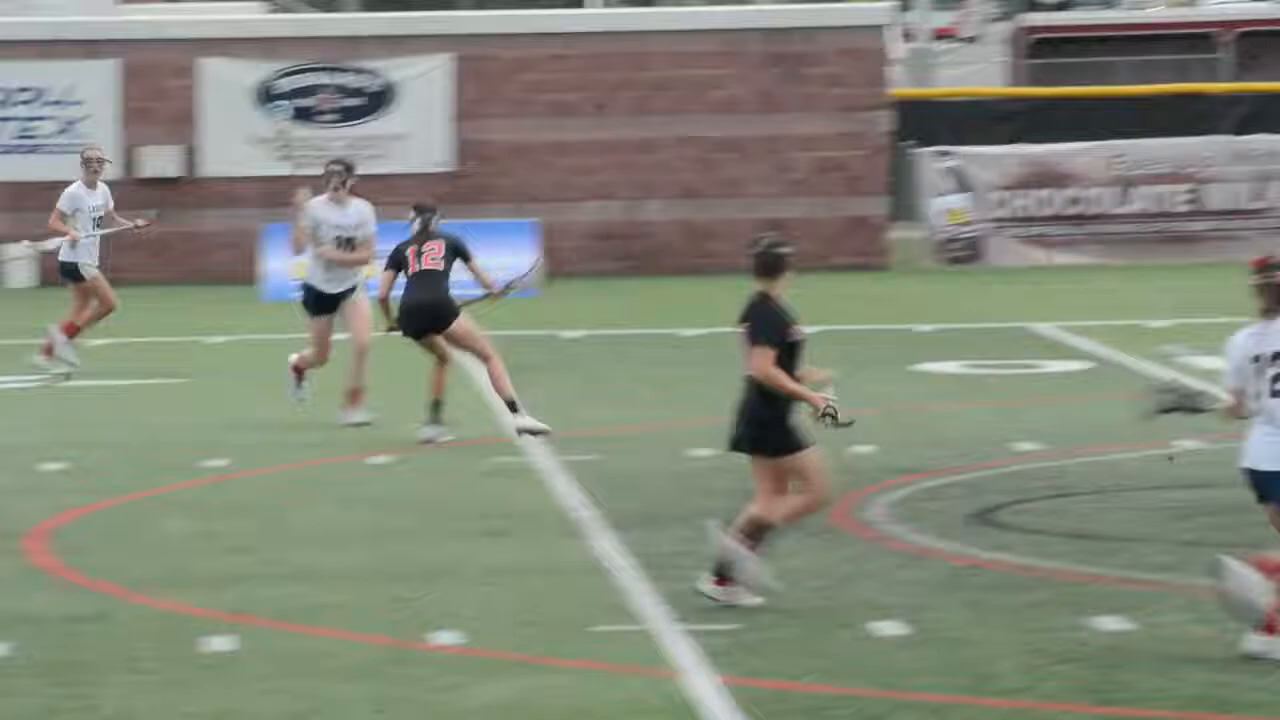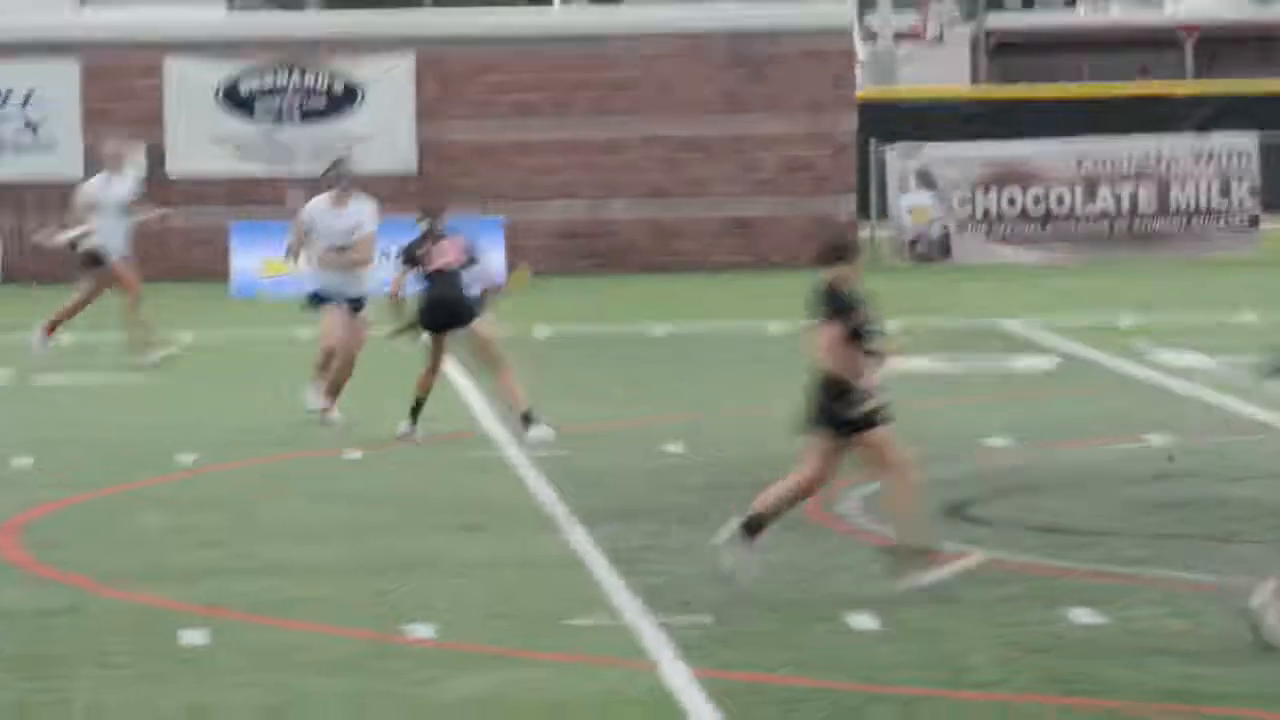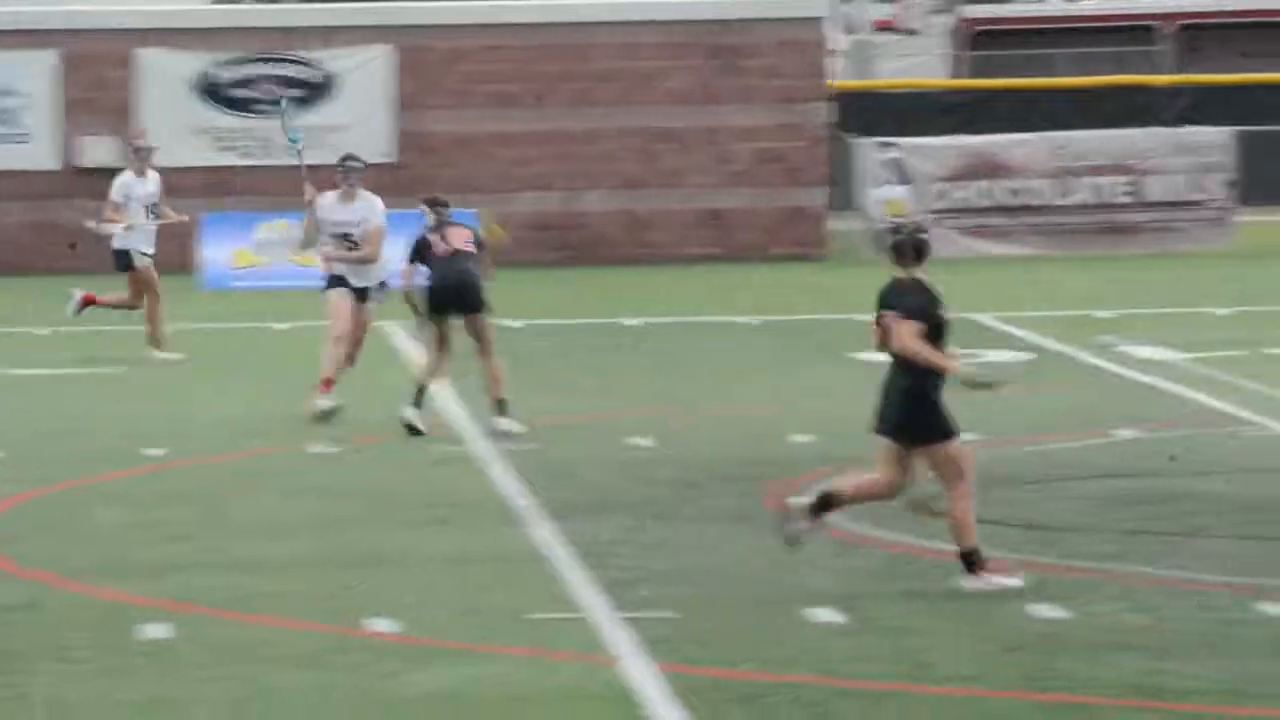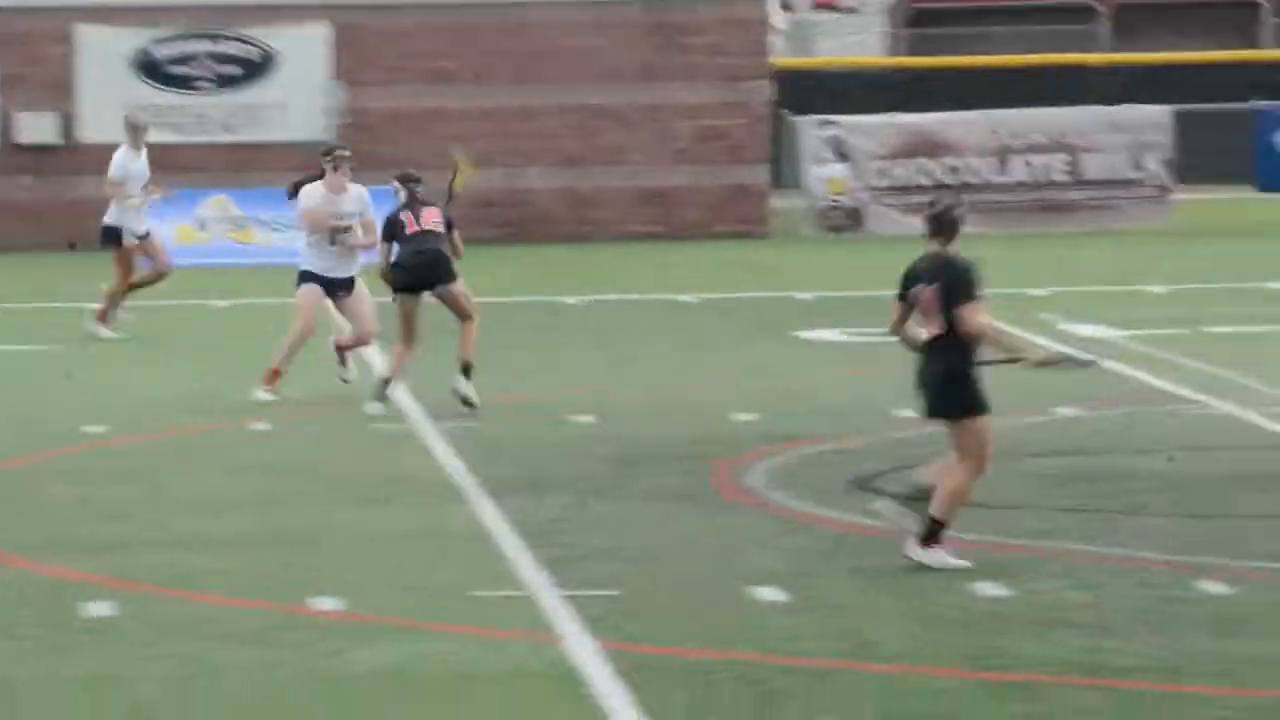
dt=0.1s
person 1, frame 1
left shoulder: (764, 307)
right shoulder: (767, 313)
right elbow: (761, 369)
left wrist: (803, 376)
right wrist: (808, 395)
left hip: (762, 415)
right hip: (764, 419)
left knee: (772, 499)
right knee: (817, 493)
left ankle: (721, 578)
right ankle: (743, 540)
person 1, frame 2
left shoulder: (834, 293)
right shoulder: (843, 298)
right elbow: (827, 349)
left wrist: (866, 354)
right wrist: (864, 379)
left hip: (840, 397)
right hip: (846, 399)
left knee: (811, 477)
right knee: (902, 470)
left ankle: (744, 533)
right ankle: (913, 558)
person 1, frame 3
left shoulder: (891, 291)
right shoulder: (922, 294)
left elbow: (879, 335)
right elbow: (905, 343)
right wrist: (950, 367)
left hip: (901, 398)
right hip: (916, 403)
left knee: (890, 480)
right knee: (961, 481)
left ankle: (809, 507)
right ankle: (976, 571)
person 1, frame 4
left shoulder: (914, 270)
right shoulder: (958, 270)
left elbow: (897, 326)
right elbow: (976, 325)
right wrist: (1022, 350)
left hip: (931, 371)
right hip: (953, 375)
left knee: (973, 456)
right knee: (972, 461)
left ankle: (928, 497)
right ankle: (926, 542)
person 2, frame 1
left shoulder: (364, 209)
right shoulder: (313, 206)
left elbow: (367, 255)
right elbow: (298, 247)
left wrist: (336, 255)
right wrist: (300, 210)
left hip: (351, 287)
right hip: (319, 288)
left knee: (362, 343)
right knee: (321, 356)
left ankle: (353, 405)
right ankle: (298, 365)
person 2, frame 2
left shoulder: (367, 208)
right shoulder: (313, 207)
left elbow: (366, 256)
right elbow: (294, 251)
left wrist: (329, 258)
right wrist: (297, 217)
left hip: (355, 291)
right hip: (325, 289)
left knee: (349, 358)
right knee: (330, 345)
left ankle: (329, 402)
right ankle: (315, 380)
person 2, frame 3
left shoulder: (373, 204)
right shoulder: (324, 201)
left elbow: (372, 253)
right elbow: (308, 243)
left wrist: (335, 255)
right wrist: (310, 209)
left hip: (370, 282)
right hip: (340, 278)
left knee: (353, 345)
right knee: (340, 333)
left ankle: (328, 386)
right ankle: (323, 395)
person 2, frame 4
left shoulder: (360, 193)
right shoulder: (309, 192)
left elbow: (372, 239)
right elbow: (318, 226)
left wrist: (355, 241)
right wrist: (330, 194)
left hip: (346, 275)
right hip: (313, 273)
left knee: (367, 334)
right knee: (302, 331)
left ankle: (341, 346)
right ankle: (268, 384)
person 3, frame 1
left shoulder: (400, 250)
right shoulder: (449, 241)
left elbow: (382, 295)
right elbow: (483, 279)
left wrist: (390, 320)
right wrist: (495, 289)
left hip: (410, 311)
right hip: (437, 305)
left knee: (442, 359)
right knee: (490, 356)
left ankle: (432, 423)
person 3, frame 2
left shoulder: (413, 248)
right shoulder: (460, 242)
left elbow: (395, 292)
right elbow: (490, 281)
left wrist: (407, 320)
right wrist: (488, 290)
left hip: (430, 306)
right hip: (458, 302)
left knee: (435, 362)
right knee: (500, 365)
person 3, frame 3
left shoulder: (423, 241)
right shoulder: (468, 231)
left elbow: (407, 286)
right elbow: (486, 269)
left wrist: (419, 314)
left hip: (438, 290)
right hip: (467, 287)
left knee: (440, 352)
right knee: (487, 353)
left ankle: (414, 407)
right ankle: (500, 416)
person 3, frame 4
left shoulder: (394, 217)
right shoulder: (439, 210)
left elbow: (383, 266)
right elbow: (458, 253)
left wrist: (396, 287)
left hip: (406, 267)
right hip: (436, 264)
left knee: (406, 340)
right knee: (469, 319)
left ankle: (379, 395)
right ankle: (464, 379)
person 4, frame 1
left shoulder: (103, 190)
right shoulder: (73, 193)
left elbow: (111, 219)
right elbow: (53, 222)
left wrist: (133, 224)
right wrist: (70, 233)
left hip: (88, 258)
right hip: (75, 259)
left knee: (80, 312)
right knee: (109, 304)
left ankle: (47, 353)
right ankle: (65, 335)
person 4, frame 2
left shoulder: (129, 179)
right shoulder: (97, 183)
left elbow: (133, 208)
right elbow: (75, 213)
left wrist: (151, 214)
right wrist: (87, 225)
left hip: (117, 248)
right hip: (102, 247)
left knee: (87, 297)
right knee: (133, 292)
left ankle: (47, 330)
right ankle: (146, 348)
person 4, frame 3
left shoulder: (155, 178)
right shoulder: (124, 182)
left elbow: (159, 207)
right elbow: (108, 214)
left wrist: (175, 217)
right wrist: (124, 222)
left hip: (145, 246)
right hip: (129, 247)
left knee: (135, 301)
right knee: (153, 295)
left ankle: (86, 299)
right ankle: (157, 346)
person 4, frame 4
left shoulder: (142, 152)
right shoulder: (122, 157)
right elbow: (110, 190)
left wrist: (152, 192)
right wrist: (132, 197)
left hip: (139, 225)
right hip: (121, 224)
left knee: (164, 269)
right knee: (124, 277)
right ankle: (100, 321)
